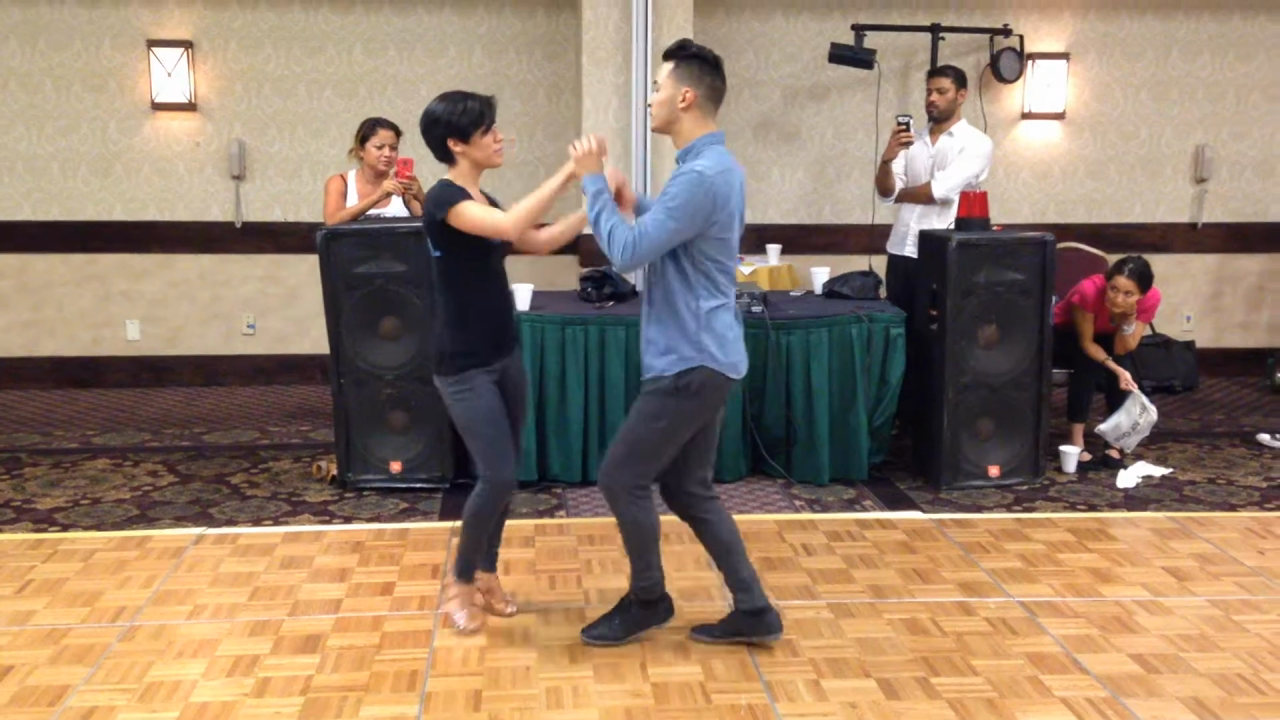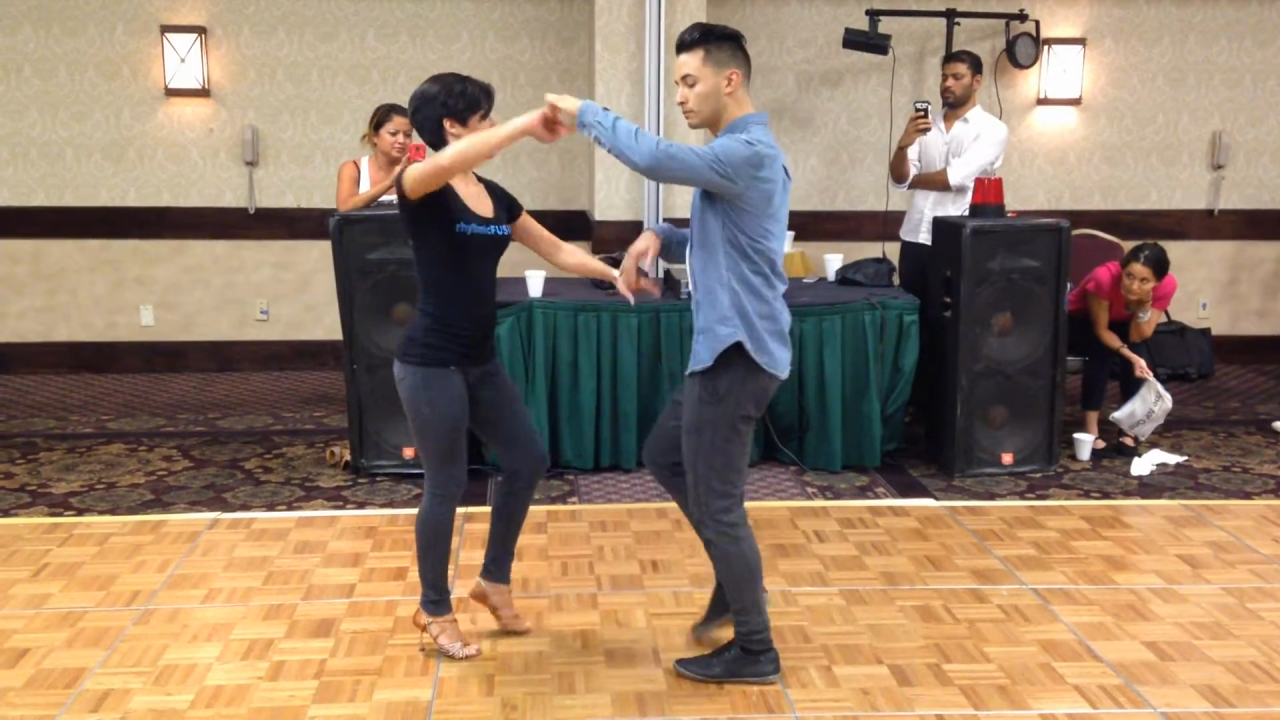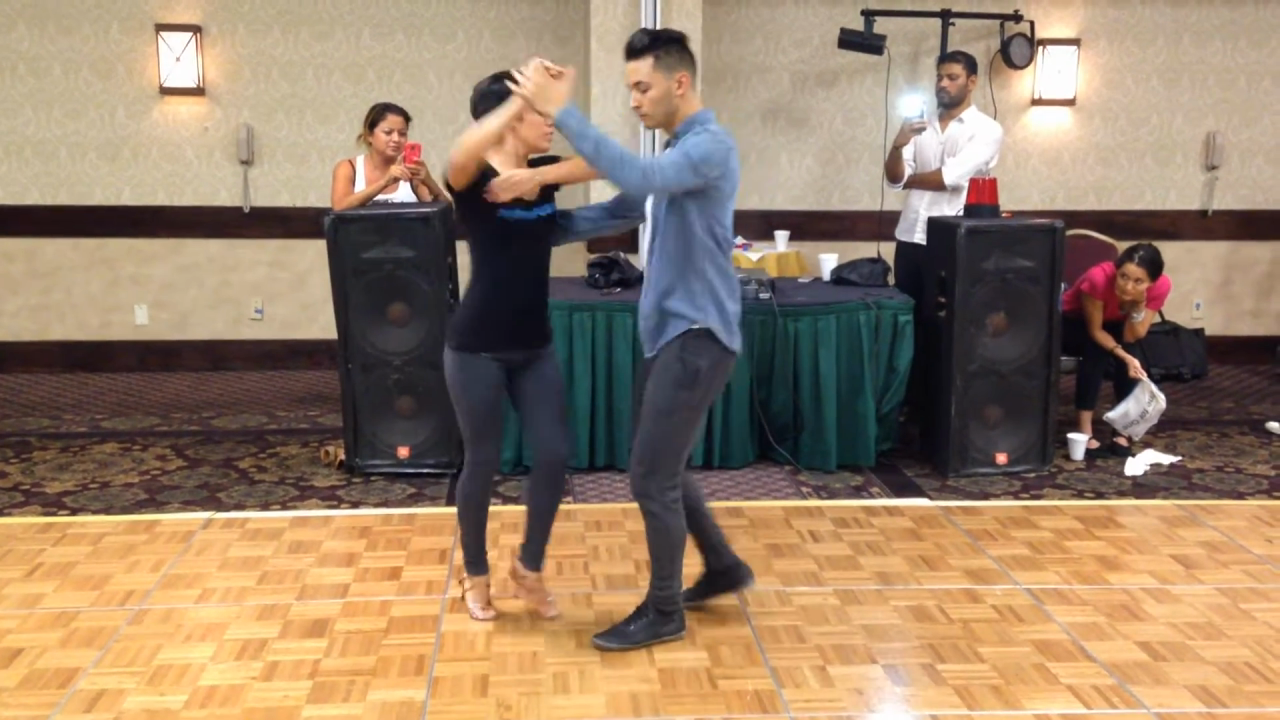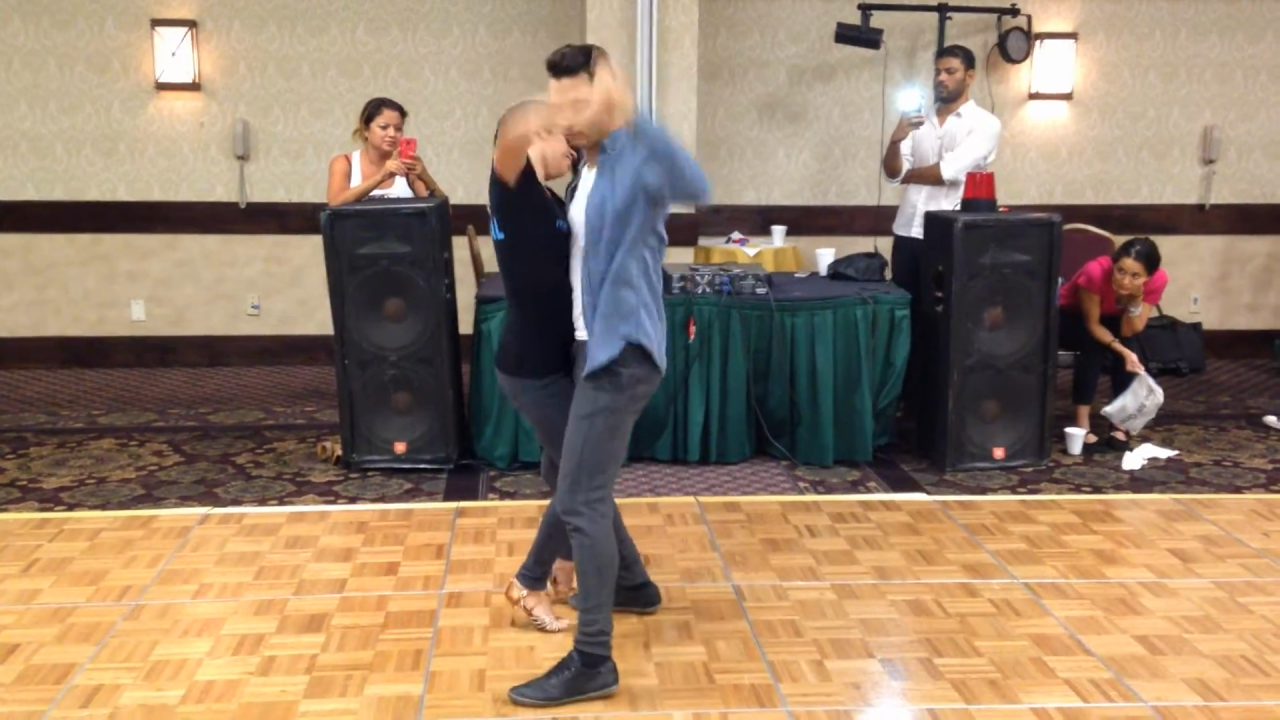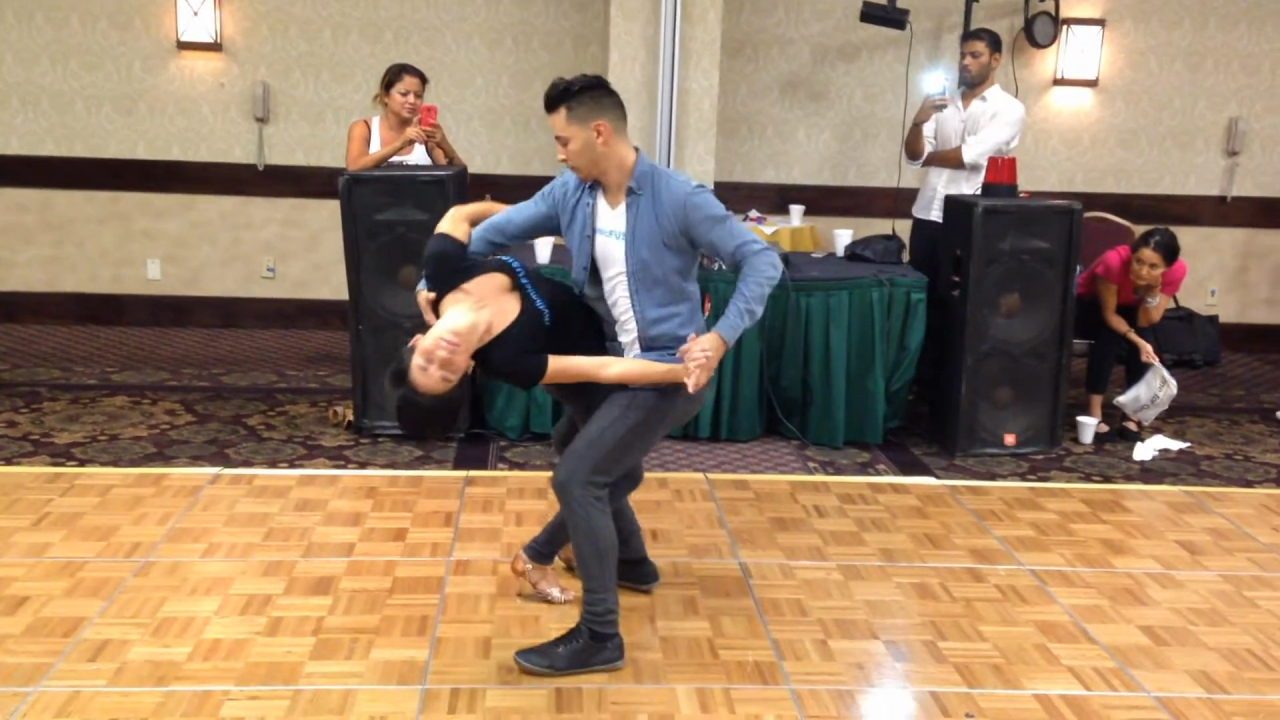
dt=1s
person 1, frame 1
left shoulder: (703, 177)
right shoulder: (707, 167)
left elbow: (627, 253)
left wrist: (593, 183)
right wrist: (635, 206)
left hip: (693, 362)
right hip: (690, 358)
left knee: (621, 478)
right knee: (688, 489)
left ankle: (646, 599)
right ankle: (753, 610)
person 1, frame 2
left shoulder: (748, 153)
right shoulder: (739, 155)
left elbow: (654, 157)
right elbow: (710, 242)
left wrist: (585, 113)
right wrist: (661, 239)
left hip: (737, 354)
right hip: (724, 351)
left knee: (716, 502)
right knee: (664, 458)
left ankle: (753, 648)
right ankle: (734, 585)
person 1, frame 3
left shoulder: (707, 147)
right shoulder: (677, 153)
left elbow: (637, 175)
right elbow: (618, 210)
left wrist: (561, 114)
left hip: (695, 337)
right hip: (670, 332)
left knee: (651, 476)
right knee: (663, 469)
left ankle: (664, 610)
right ankle: (723, 567)
person 1, frame 4
left shoulder: (639, 164)
right shoulder: (585, 171)
left elbow: (694, 185)
left wrist: (631, 120)
left hip: (623, 354)
right hip: (596, 350)
left knee: (579, 500)
right knee: (583, 485)
left ankle: (592, 661)
right ankle: (633, 583)
person 1, frame 5
left shoulder: (680, 199)
right shoulder: (568, 194)
left elbow: (761, 261)
right elbow: (499, 229)
left wrist: (720, 336)
left hip: (670, 369)
right hip: (620, 361)
left knee: (577, 477)
right knee: (597, 464)
left ankle: (599, 637)
right ankle: (625, 554)
person 2, frame 1
left shoulder: (481, 199)
right shoulder: (444, 199)
left elbow: (537, 239)
right elbow: (511, 225)
left wrist: (591, 211)
right wrist: (568, 172)
left hip: (504, 356)
right hip: (464, 367)
left knee: (505, 474)
right knee: (499, 475)
left ankle: (486, 572)
right ankle: (461, 580)
person 2, frame 2
left shoulder: (496, 197)
right shoulder: (420, 188)
left elbow: (557, 250)
right elbow: (443, 165)
left wrist: (614, 272)
right wrist: (523, 125)
left hip: (482, 361)
right hip: (431, 363)
left knee: (529, 461)
right knee: (446, 487)
left ankle: (494, 580)
right ankle: (434, 611)
person 2, frame 3
left shoulder: (547, 173)
right shoulder: (469, 176)
right elbow: (464, 153)
left wrist: (536, 176)
right wrist: (521, 98)
left hip: (533, 346)
right hip: (476, 346)
left knee: (554, 455)
right knee: (482, 463)
left ankle: (531, 568)
right ankle: (475, 574)
person 2, frame 4
left shoulder: (542, 196)
right shoulder: (512, 182)
right elbow: (515, 130)
left hip: (551, 358)
right hip: (533, 367)
left knee: (565, 467)
left ankle: (564, 565)
right ankle: (531, 583)
person 2, frame 5
left shoulder: (442, 265)
right shoulder: (506, 359)
left elbow: (461, 214)
right elbow: (604, 369)
right wrist: (680, 372)
right ankle: (535, 560)
person 3, frame 1
left shoulder: (976, 142)
right shoulder: (913, 139)
left elbow: (941, 190)
right elbow: (885, 193)
left wrist: (900, 193)
right wrist: (887, 159)
right hip: (902, 251)
right ankle: (903, 410)
person 3, frame 2
left shoulder: (992, 129)
right shoulder: (926, 125)
left elbow: (957, 177)
right elbow: (898, 179)
left wrist: (913, 180)
right wrist: (903, 145)
right hip: (915, 236)
person 3, frame 3
left shoulder: (986, 129)
right shoulder: (921, 125)
left elbow: (951, 177)
right elbow: (894, 178)
left wrist: (909, 179)
right wrist: (897, 146)
right hip: (911, 237)
right ankle: (911, 395)
person 3, frame 4
left shoulder: (984, 123)
right shoulder: (919, 119)
left elbow: (949, 171)
right elbow: (892, 173)
left wrist: (907, 174)
right wrist: (895, 140)
right hip: (908, 231)
right knee: (905, 313)
right ankle: (908, 391)
person 3, frame 5
left shoulder: (1009, 108)
right shoulder: (943, 102)
left elbow: (970, 155)
right elbow: (913, 155)
left wrist: (928, 158)
right wrist: (918, 122)
right hip: (927, 214)
right ankle: (921, 376)
person 4, frame 1
left shoulder: (1151, 298)
right shoulder: (1089, 290)
left elbow: (1122, 350)
right elbow: (1086, 343)
left wrist: (1130, 316)
right wrist: (1116, 369)
left hip: (1106, 338)
right hip: (1065, 336)
left knee: (1122, 361)
right knee: (1088, 363)
right ankle: (1076, 442)
person 4, frame 2
left shoulder: (1167, 285)
right shoulder: (1104, 277)
left elbow: (1138, 337)
right elbow: (1100, 330)
left wrist: (1145, 304)
right wrist: (1131, 357)
left hip: (1121, 325)
right hip: (1079, 324)
right knee: (1103, 349)
right ankle: (1091, 430)
person 4, frame 3
left shoulder: (1161, 286)
right shoulder: (1098, 277)
left elbow: (1131, 337)
right elbow: (1094, 330)
left wrist: (1139, 305)
right wrist: (1125, 357)
left hip: (1114, 325)
right hip: (1073, 324)
left knee: (1130, 348)
right knee: (1097, 349)
left ankle: (1122, 430)
right ankle: (1084, 431)
person 4, frame 4
left shoulder: (1158, 280)
right shoulder: (1095, 272)
left elbow: (1129, 332)
right elbow: (1092, 324)
left wrist: (1136, 299)
right wrist: (1122, 351)
left hip: (1111, 320)
right hip: (1070, 318)
left knee: (1127, 343)
right knee: (1094, 344)
right ankle: (1082, 426)
person 4, frame 5
left shoulder: (1177, 271)
right shoulder: (1114, 261)
left elbow: (1145, 322)
right elbow: (1108, 314)
left wrist: (1154, 289)
right wrist: (1137, 341)
left hip: (1129, 309)
right hip: (1088, 307)
left knee: (1143, 334)
right knee: (1109, 334)
left ankle: (1132, 415)
right ankle: (1094, 414)
